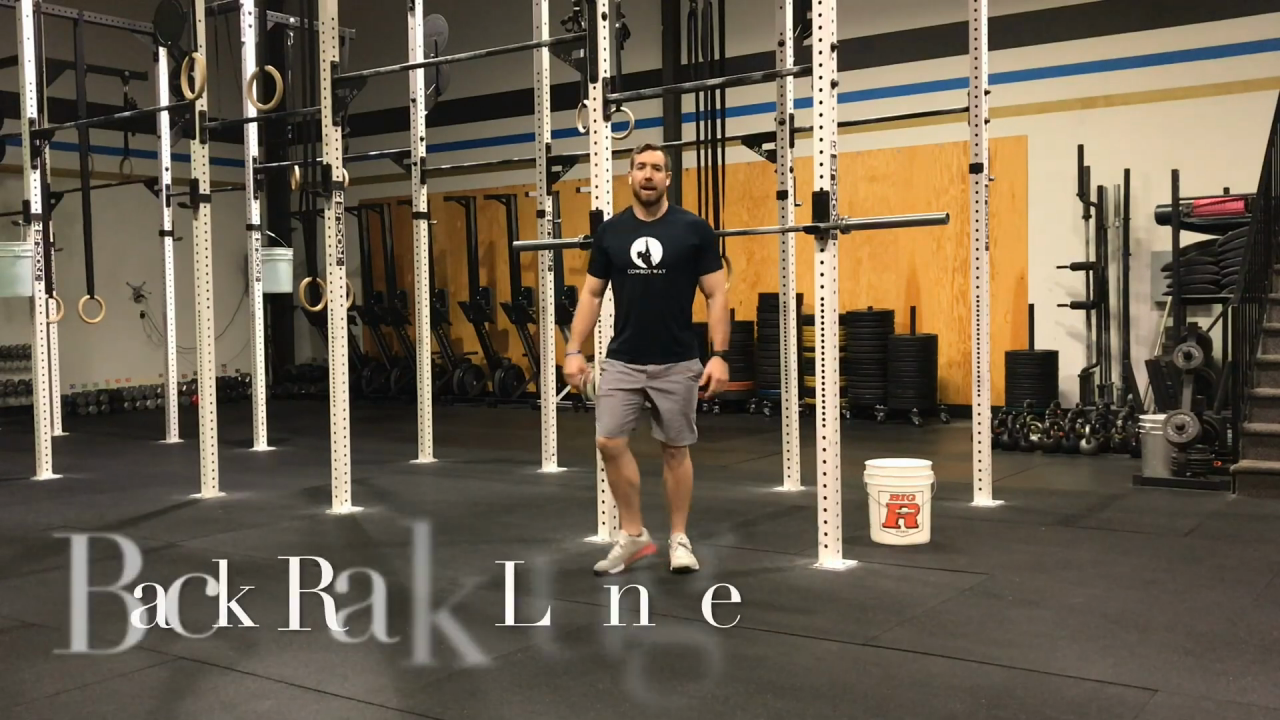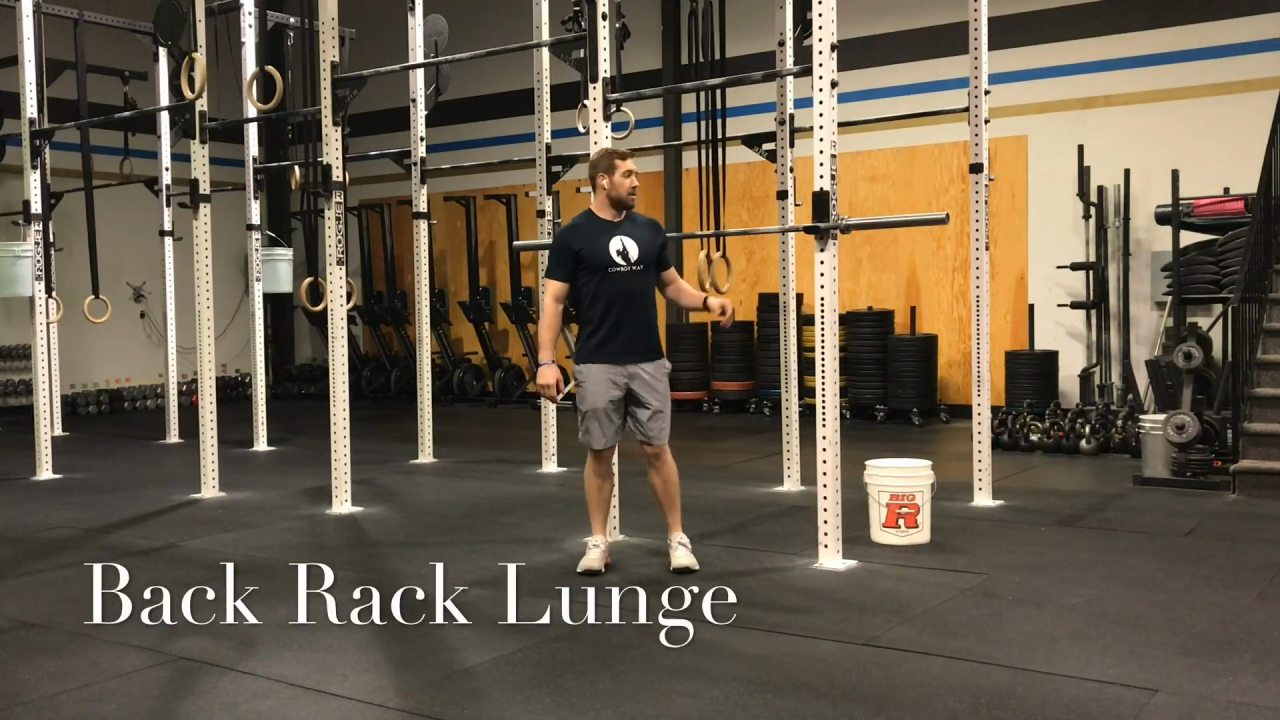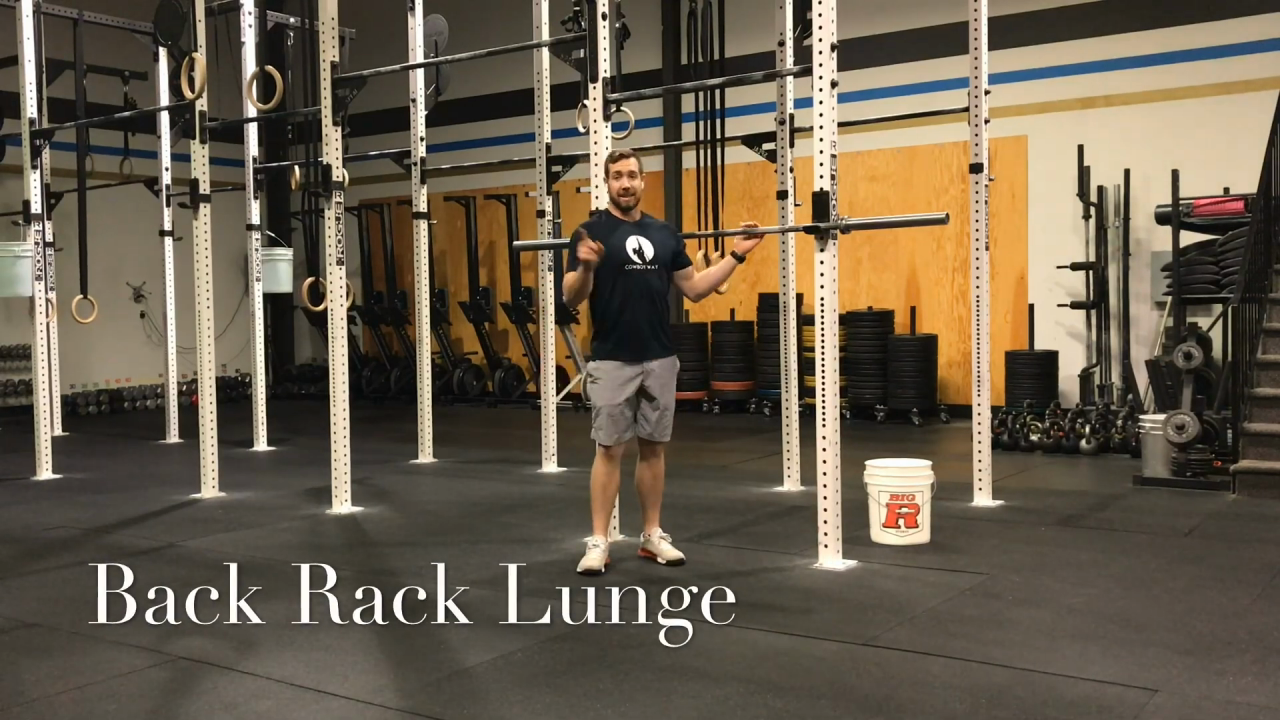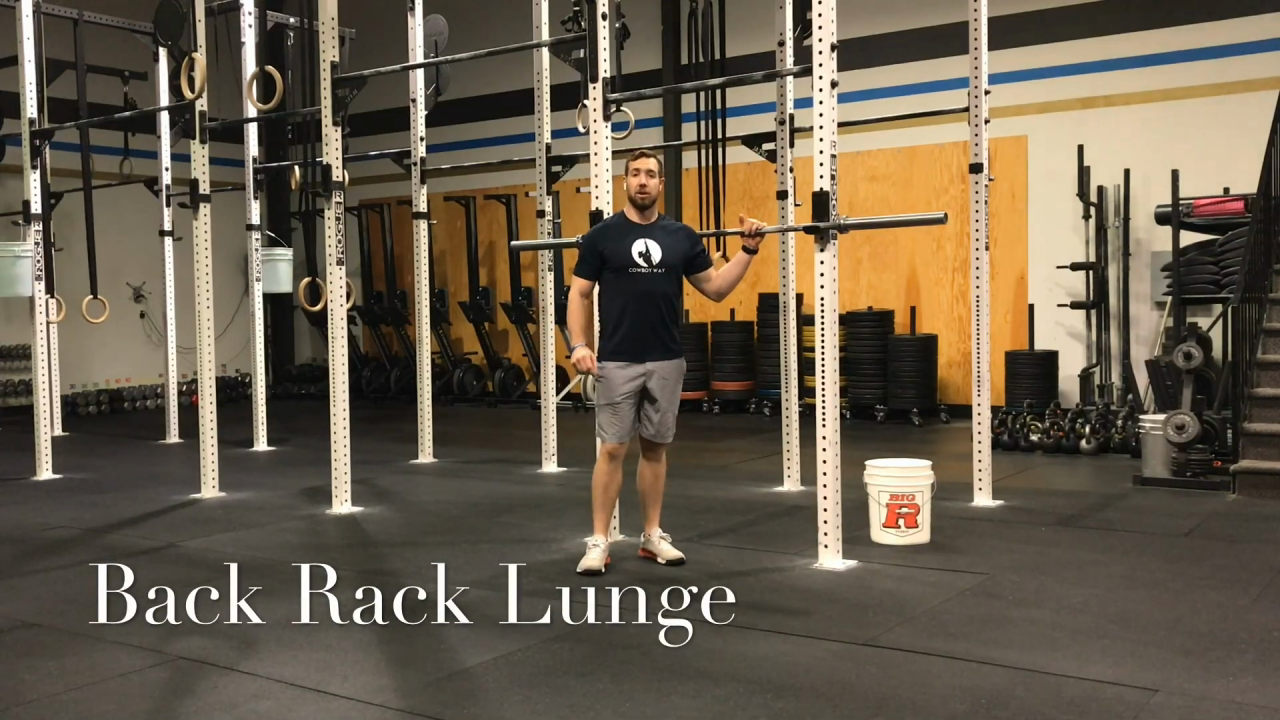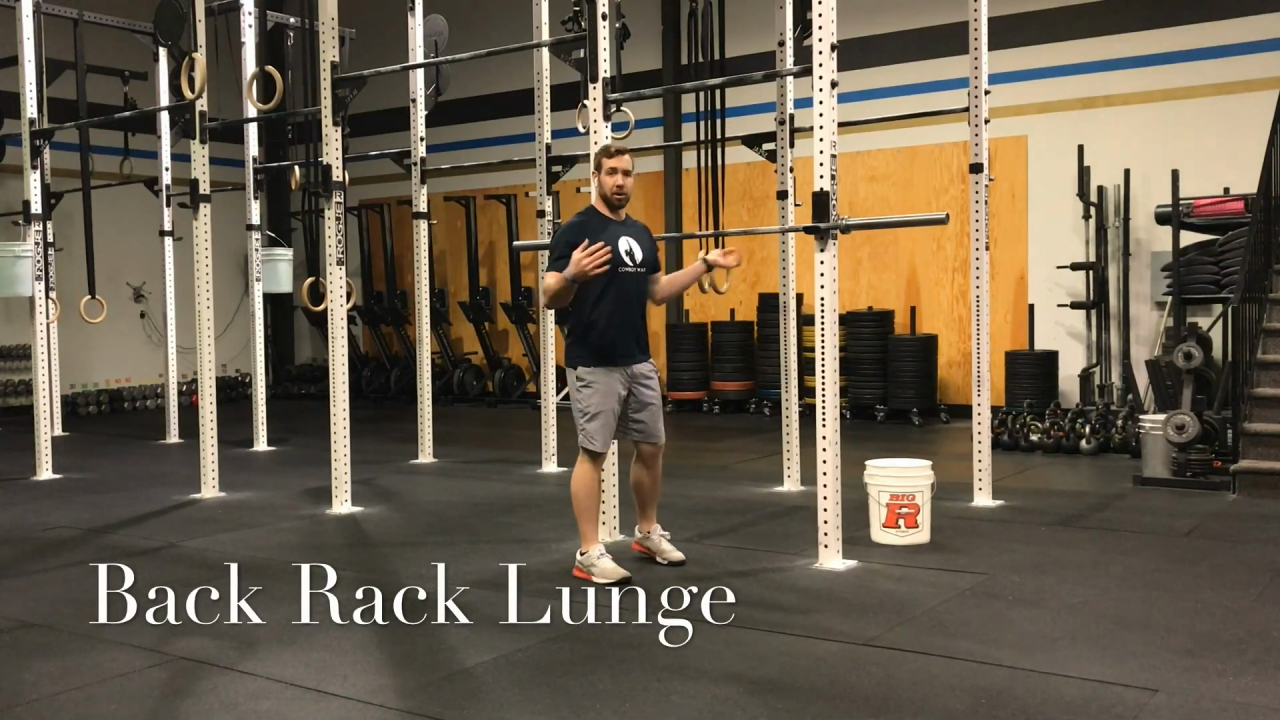
dt=1s
person 1, frame 1
left shoulder: (694, 230)
right shoulder: (610, 232)
left elbow: (717, 294)
right elbow: (592, 294)
left wrist: (718, 355)
right wrist: (573, 350)
left hip: (676, 363)
right hip: (622, 360)
left knee: (675, 449)
right knee: (609, 442)
left ankle: (679, 538)
right ankle: (633, 536)
person 1, frame 2
left shoulder: (649, 230)
right shoulder: (574, 234)
left elbow: (671, 284)
right elbow: (553, 301)
left wrist: (707, 301)
right wrist: (546, 360)
left hip: (648, 361)
right hip: (597, 364)
left knee: (657, 450)
right knee: (600, 452)
left ankle: (678, 539)
right ankle: (598, 541)
person 1, frame 3
left shoulder: (664, 232)
right shoulder: (592, 232)
left elbow: (694, 288)
right elbow: (570, 296)
left wrist: (736, 255)
right wrist: (585, 267)
left hip: (660, 358)
right hip: (613, 360)
left knee: (653, 447)
right knee: (610, 448)
left ankle: (652, 535)
right ankle: (598, 541)
person 1, frame 4
left shoulder: (682, 236)
right shoulder: (602, 235)
left elbow: (716, 288)
right elbow: (578, 295)
left wrist: (748, 250)
right wrist: (579, 345)
left hip: (667, 361)
right hip: (616, 361)
left knee: (655, 447)
right knee: (612, 449)
left ankle: (652, 535)
right ankle: (598, 541)
person 1, frame 5
left shoulder: (640, 233)
right shoulder: (576, 231)
left elbow: (657, 292)
right elbow: (550, 299)
left wrist: (706, 263)
right wrist: (572, 275)
left hip: (640, 362)
right hip: (595, 364)
left knee: (652, 447)
right knee: (593, 453)
left ankle: (648, 531)
right ankle: (588, 553)
